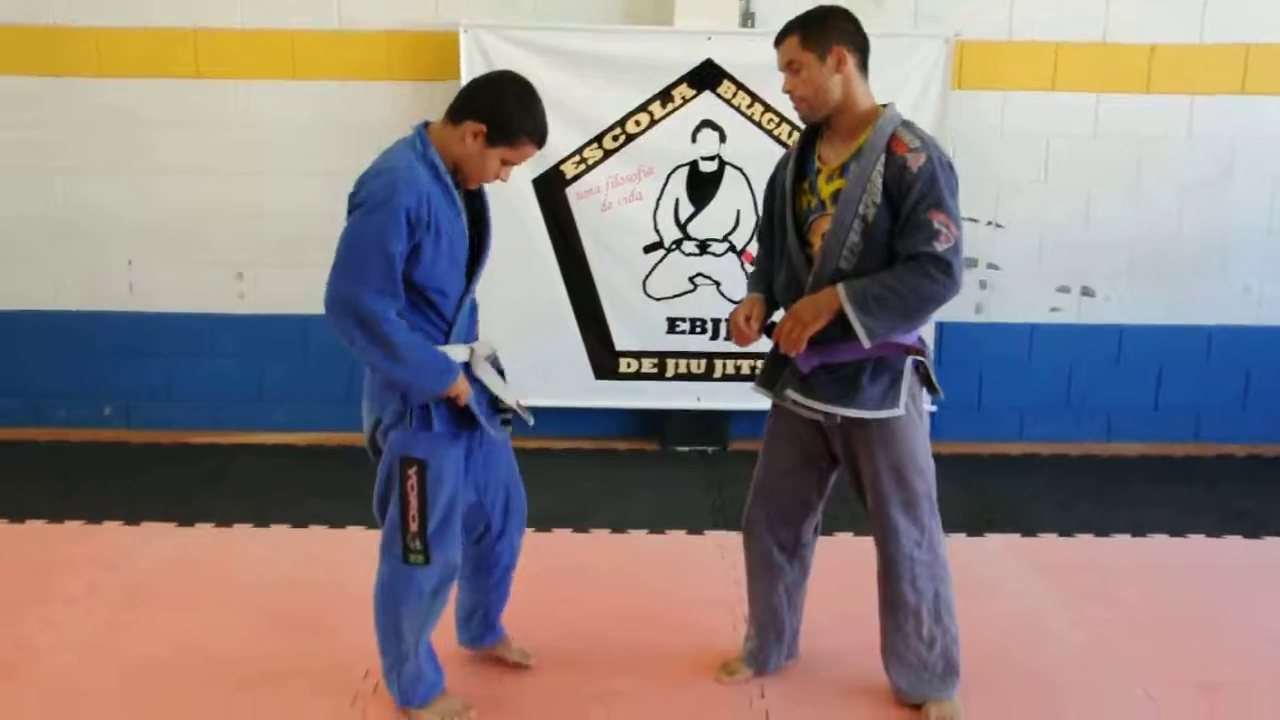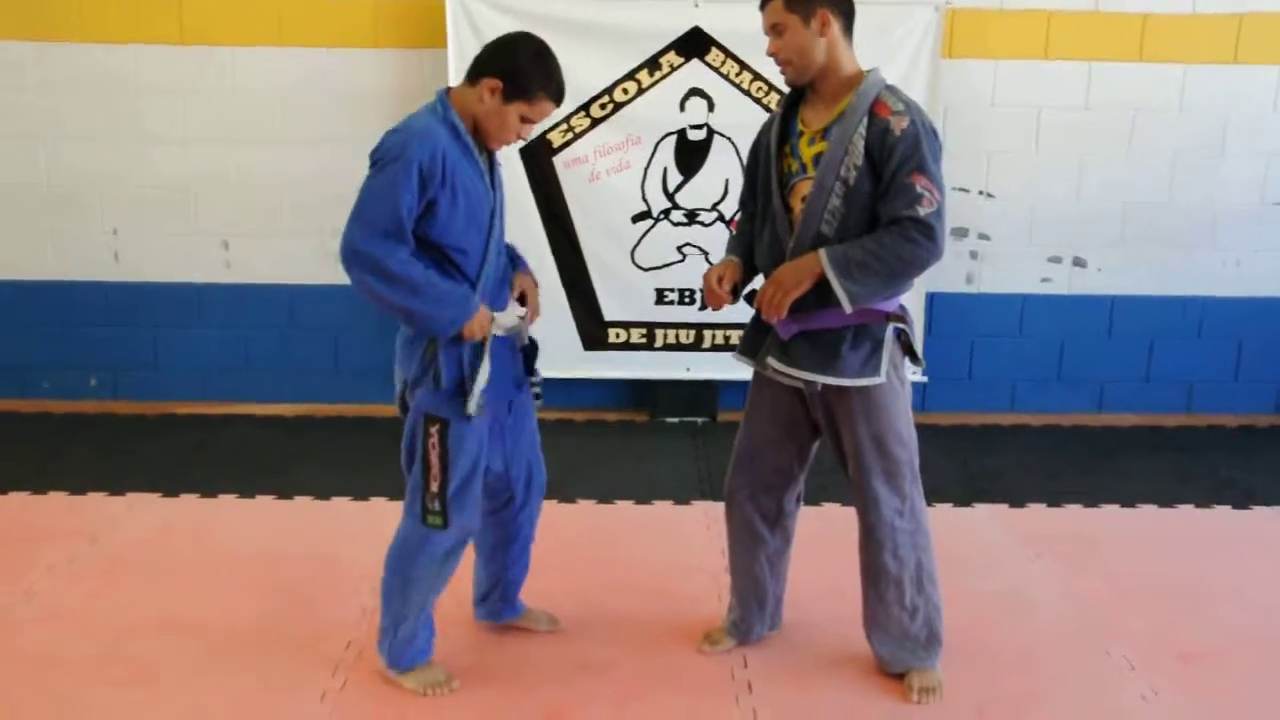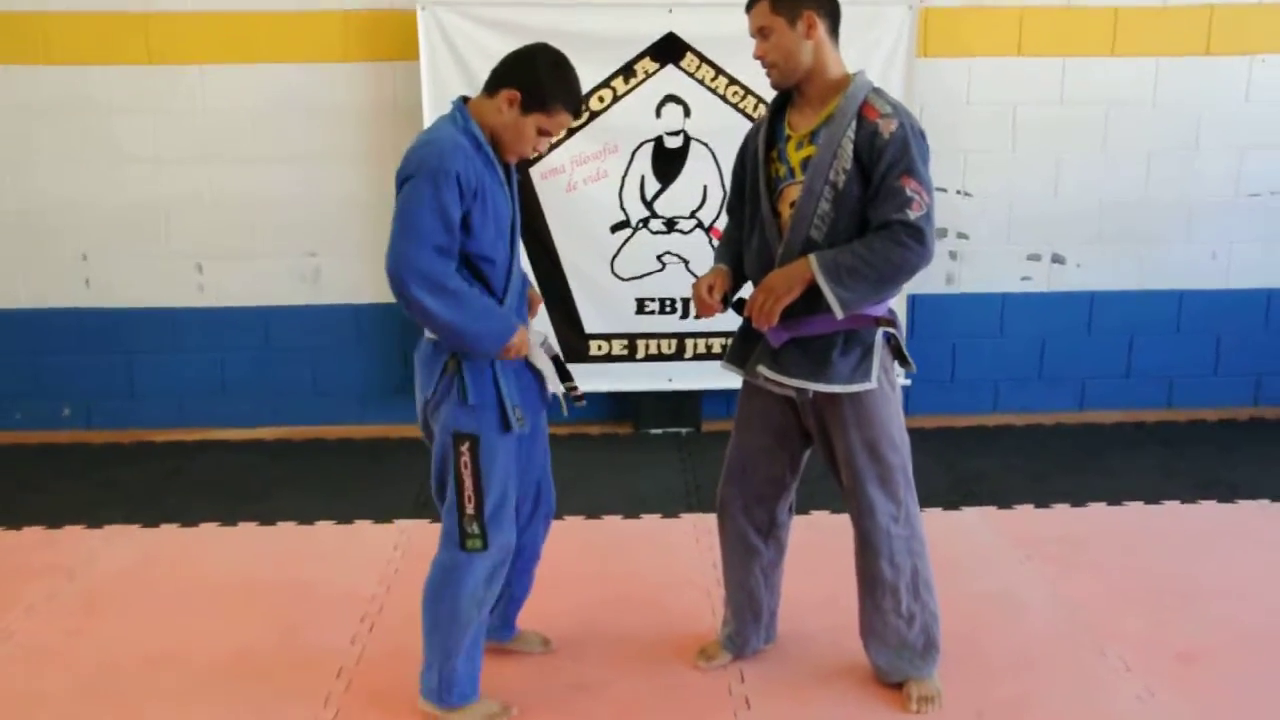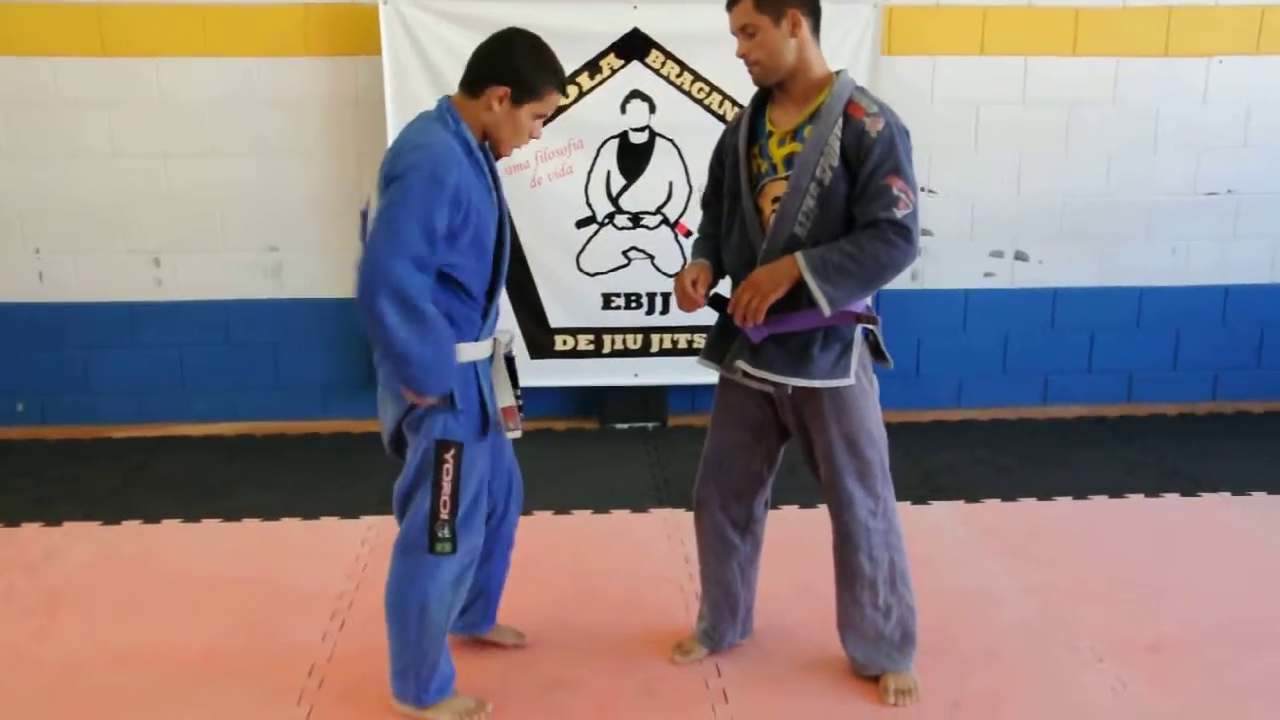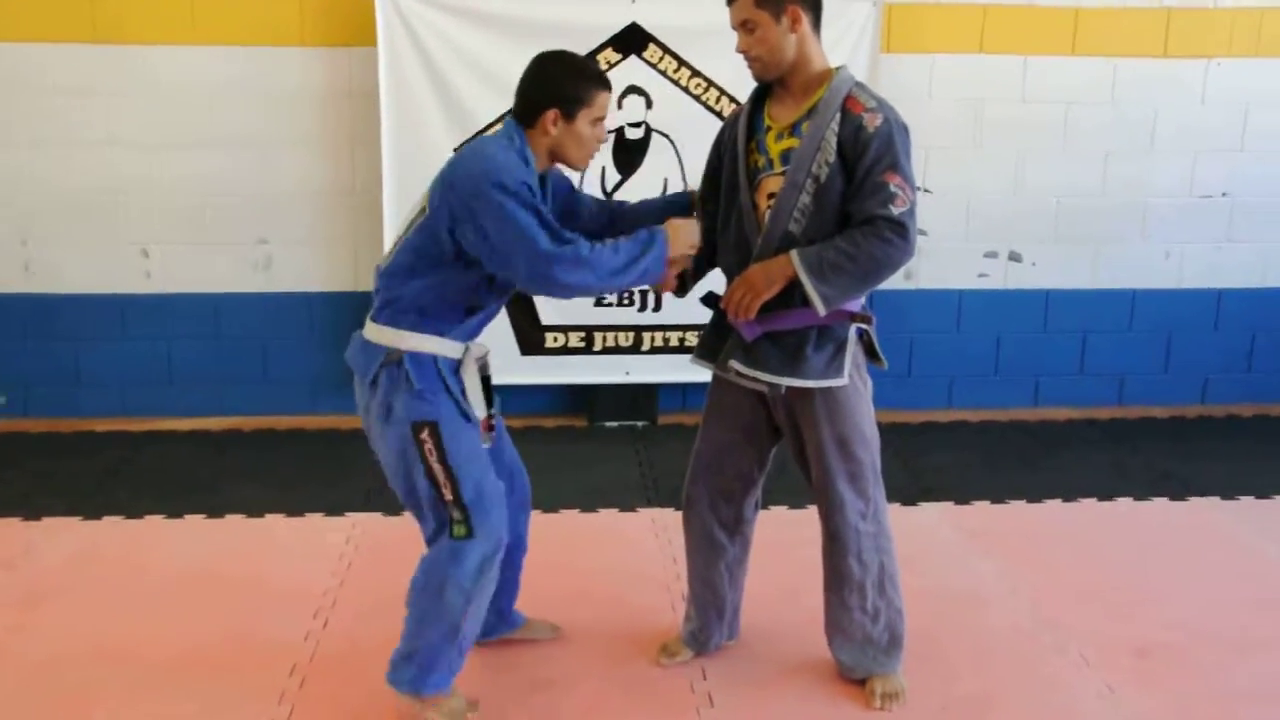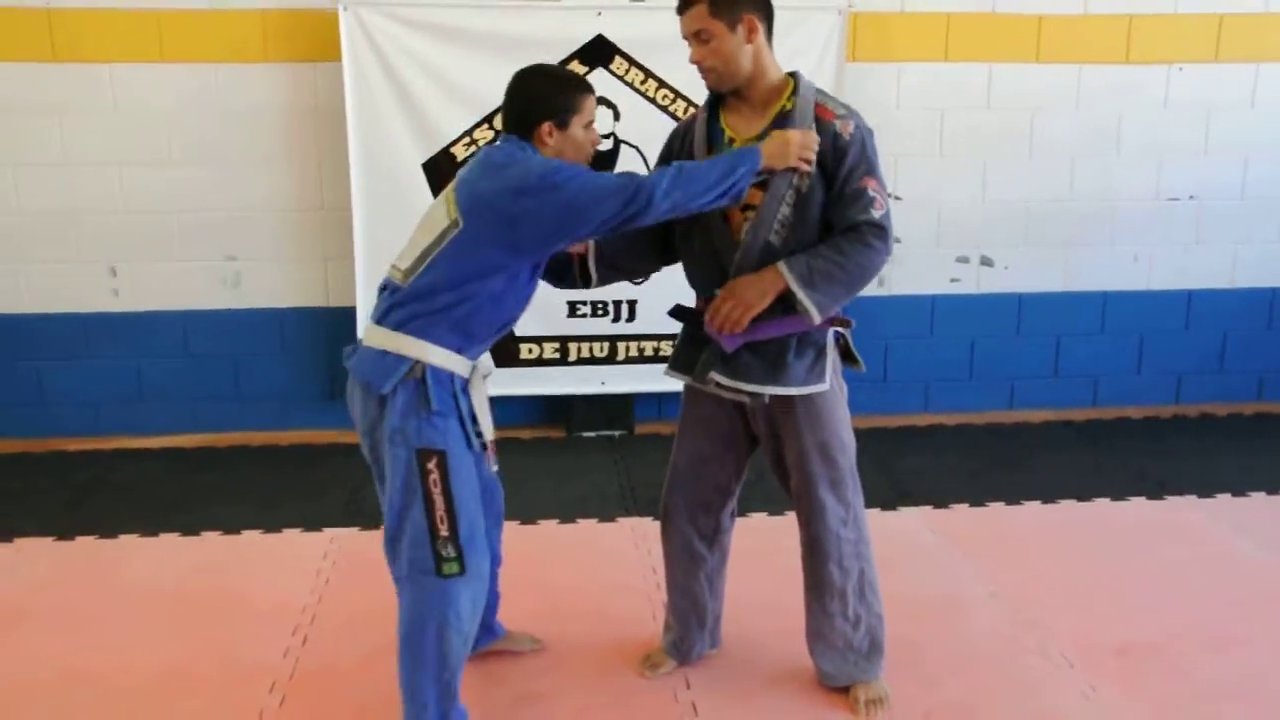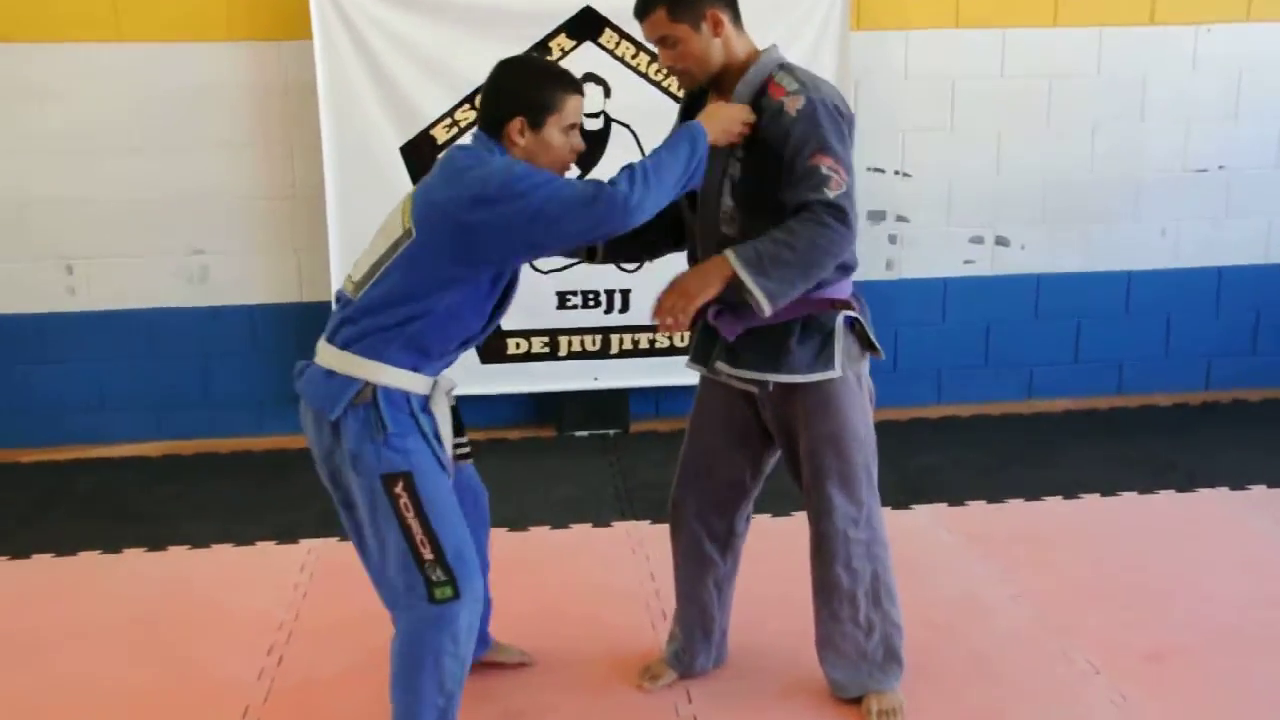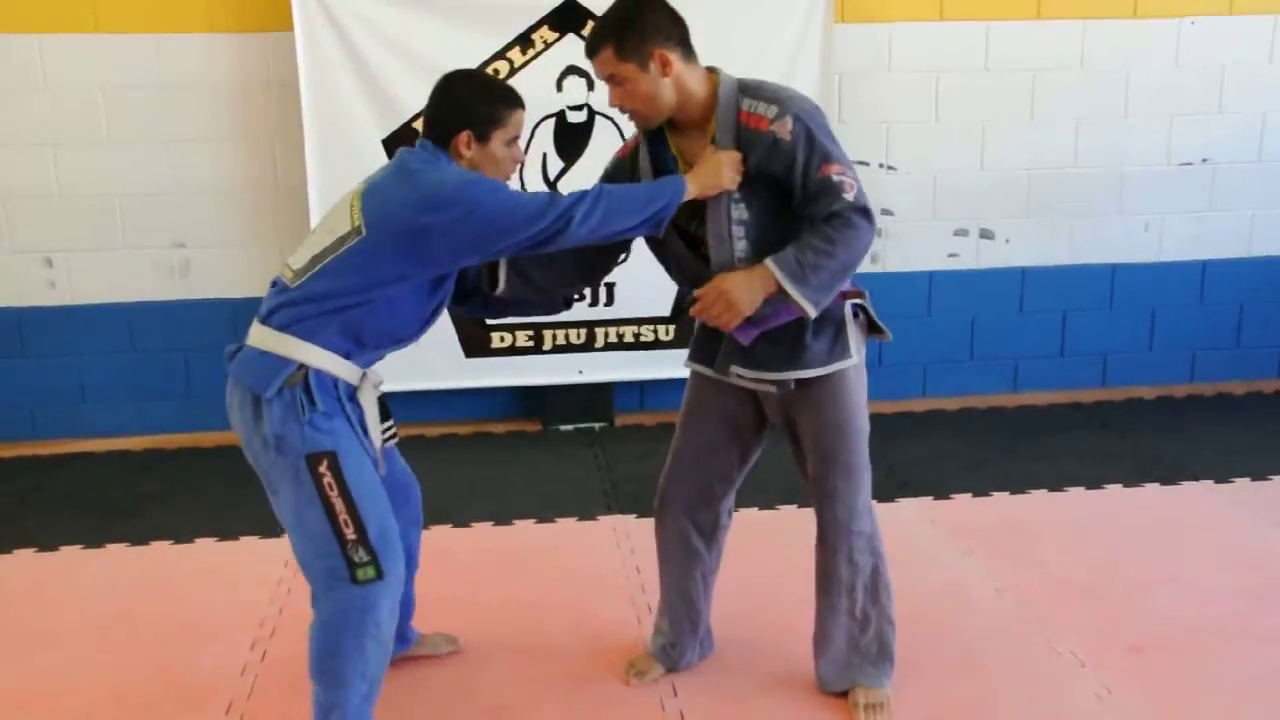
dt=0.5s
person 1, frame 1
left shoulder: (912, 158)
right shoulder: (796, 162)
left elbow: (938, 271)
left wrist: (835, 301)
right wrist: (759, 298)
left hip: (879, 380)
right hip: (802, 374)
left knee: (906, 537)
right knee: (772, 521)
right ankle: (768, 646)
person 1, frame 2
left shoulder: (895, 122)
right shoulder: (780, 125)
left elbow: (920, 237)
left wrist: (817, 266)
right wrist: (736, 262)
left hip: (861, 347)
right hip: (784, 340)
left knee: (888, 504)
right knee: (754, 488)
left ankle: (909, 648)
right ankle: (751, 615)
person 1, frame 3
left shoulder: (883, 125)
right shoulder: (767, 130)
left elbow: (909, 240)
left wrist: (808, 272)
right wrist: (726, 270)
left hip: (850, 353)
right hip: (773, 348)
left knee: (882, 513)
right knee: (746, 501)
left ankle: (907, 658)
right ankle: (746, 629)
person 1, frame 4
left shoulder: (866, 124)
right shoulder: (744, 128)
left elbow: (894, 237)
right elbow: (717, 215)
left wrist: (793, 270)
right wrist: (703, 264)
left hip: (829, 349)
right hip: (749, 344)
left knee: (860, 508)
right knee: (722, 496)
left ankle: (884, 650)
right ankle: (721, 623)
person 1, frame 5
left shoulder: (866, 120)
right shoulder: (743, 123)
left elbow: (891, 235)
right elbow: (714, 213)
left wrist: (787, 268)
right wrist: (686, 257)
left hip: (823, 348)
right hip: (743, 342)
left knee: (850, 509)
right knee: (712, 495)
left ankle: (871, 653)
right ankle: (707, 625)
person 1, frame 6
left shoulder: (834, 128)
right shoulder: (692, 137)
left elbow: (869, 238)
right elbow: (652, 240)
left wrist: (775, 282)
right wrist: (581, 251)
left hip: (799, 357)
right hip: (715, 354)
left knee: (829, 517)
right knee: (689, 507)
left ankle: (851, 661)
right ankle: (688, 635)
person 1, frame 7
left shoulder: (799, 104)
right shoulder: (702, 109)
left elbow: (828, 225)
right elbow: (671, 220)
left wrist: (719, 271)
left hip: (814, 345)
right hip: (734, 347)
left knee: (843, 515)
right knee: (701, 505)
right ankle: (693, 647)
person 1, frame 8
left shoulder: (782, 119)
right shoulder: (642, 155)
left elbow: (851, 221)
right elbow: (580, 253)
left wrist: (765, 281)
left hip: (816, 340)
right hip: (727, 349)
left knee: (844, 510)
right knee: (686, 501)
right ankle: (679, 641)
person 2, frame 1
left shoulder: (448, 173)
right shoulder: (397, 187)
right elbow: (356, 304)
left wrist: (462, 364)
right wrist: (437, 377)
left hip: (466, 379)
right hip: (419, 395)
left knee: (501, 512)
right knee: (426, 551)
left ankle: (481, 630)
person 2, frame 2
left shoulder: (479, 144)
right shoulder: (417, 146)
right elbow: (365, 250)
left wrist: (517, 271)
right wrist: (457, 313)
left hip: (499, 347)
right hip: (446, 358)
left knee: (519, 487)
right knee: (443, 514)
left ankle: (499, 604)
right ankle: (403, 650)
person 2, frame 3
left shoulder: (492, 153)
right shoulder: (441, 158)
right elbow: (415, 274)
left wrist: (520, 290)
right wrist: (499, 332)
left hip: (510, 362)
right hip: (468, 373)
left knee: (530, 509)
right knee: (480, 537)
left ankle: (495, 626)
person 2, frame 4
left shoulder: (456, 145)
right shoulder: (431, 159)
right elbow: (388, 280)
left wrist: (456, 368)
right wrist: (432, 373)
left hip: (462, 366)
right hip: (440, 382)
left knee: (497, 499)
right knee: (443, 537)
left ankle: (472, 617)
person 2, frame 5
left shoulder: (526, 170)
right shoulder: (489, 173)
left elbow: (590, 219)
right elbow: (554, 266)
left wrist: (689, 205)
right wrist: (658, 247)
left hip: (446, 364)
right hip: (409, 370)
left knee: (506, 494)
right knee: (473, 525)
left ankle: (495, 618)
person 2, frame 6
left shoulder: (504, 174)
right shoulder: (528, 183)
right elbow: (644, 197)
left wrist: (573, 250)
right wrist: (760, 157)
left hip: (416, 375)
right hip: (410, 384)
left knee: (479, 506)
right knee: (444, 565)
left ankle: (475, 631)
person 2, frame 7
left shoulder: (477, 176)
right shoulder: (492, 189)
left elbow: (578, 222)
right elbow: (615, 205)
right wrist: (699, 134)
left hip: (387, 394)
right hip: (367, 404)
left knee: (463, 510)
right knee: (444, 587)
left ankle: (466, 645)
person 2, frame 8
left shoulder: (420, 185)
right shoulder: (441, 195)
left elbow: (474, 287)
right elbow: (562, 220)
left wrist: (561, 287)
right wrist: (689, 186)
left hip: (315, 381)
right hip: (293, 390)
left knee: (394, 504)
right knee: (365, 568)
left ankle: (389, 637)
